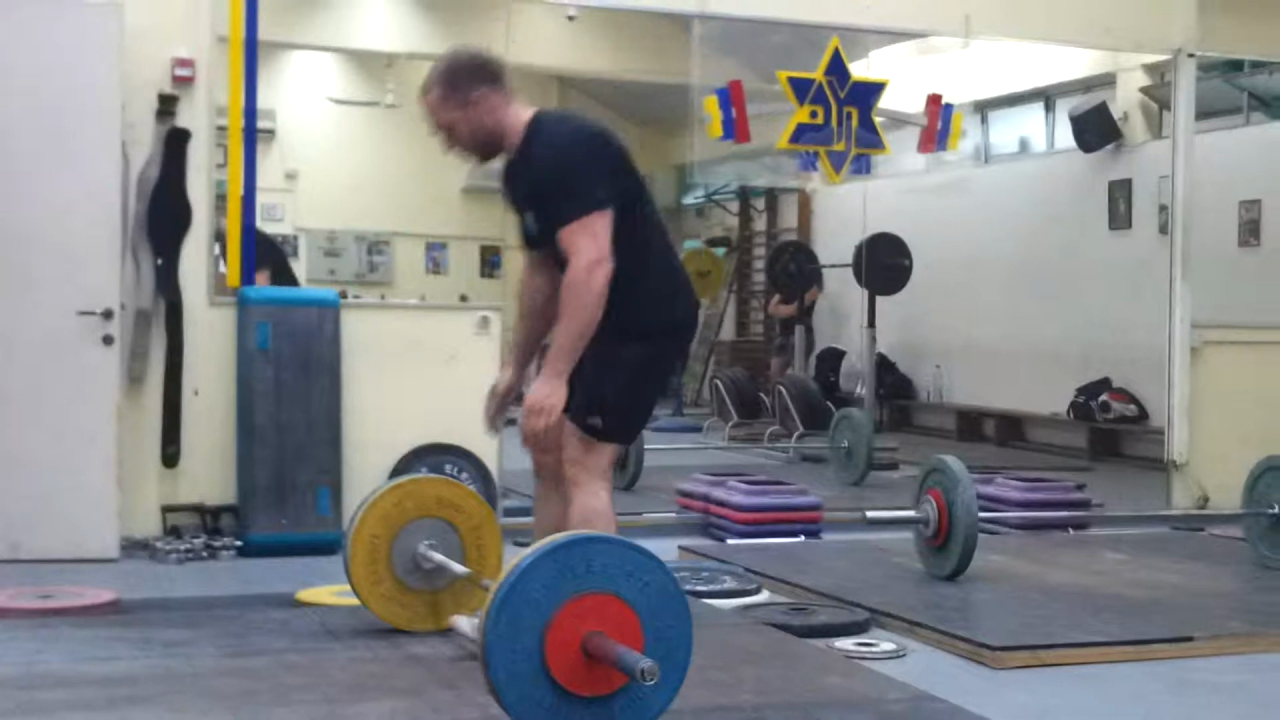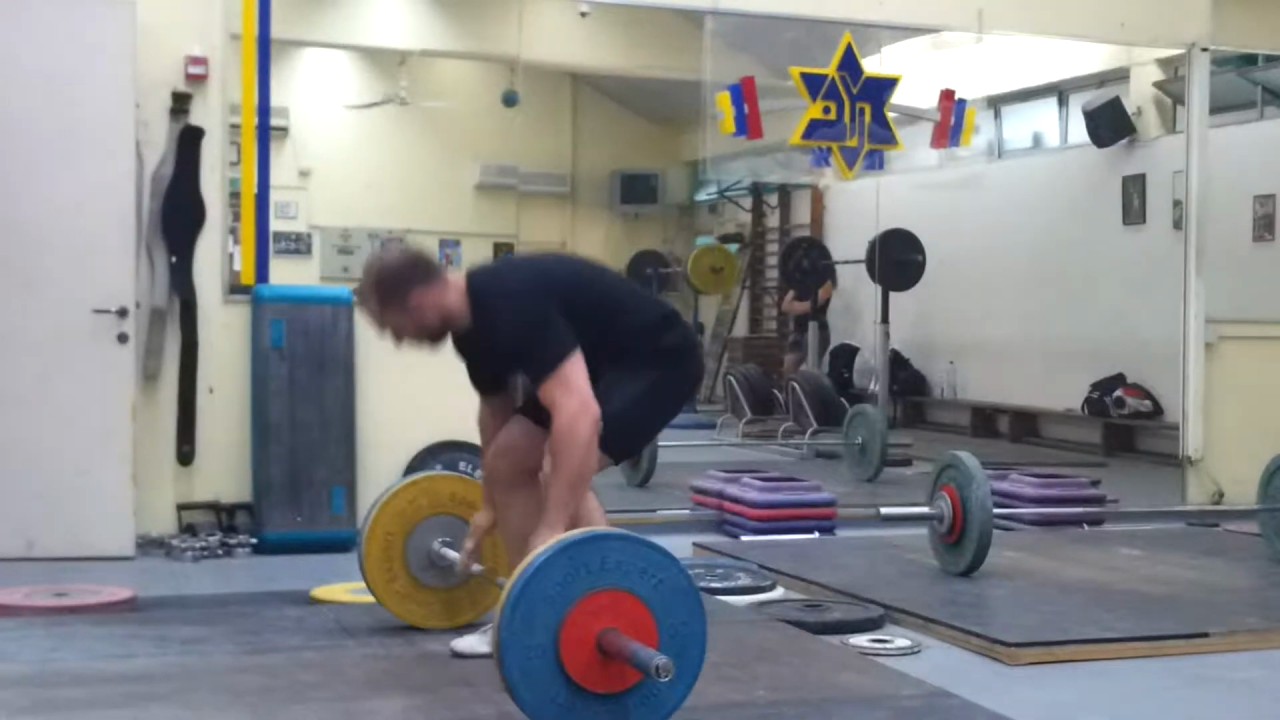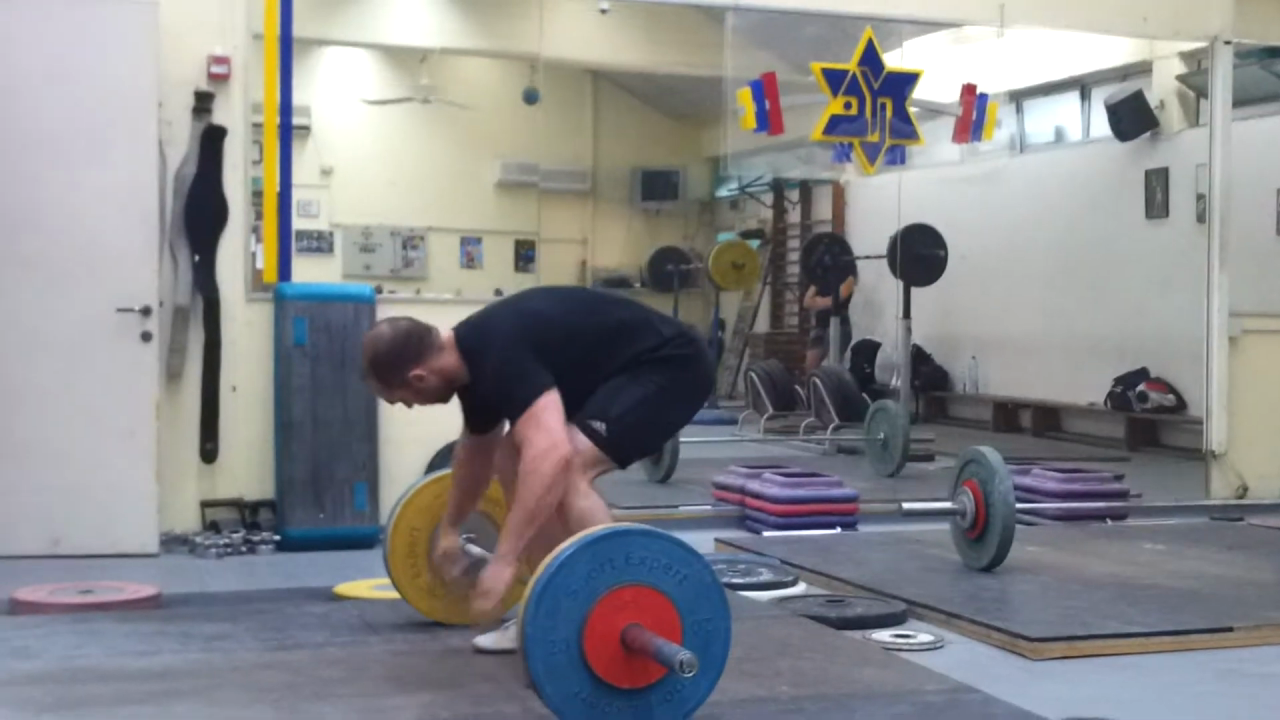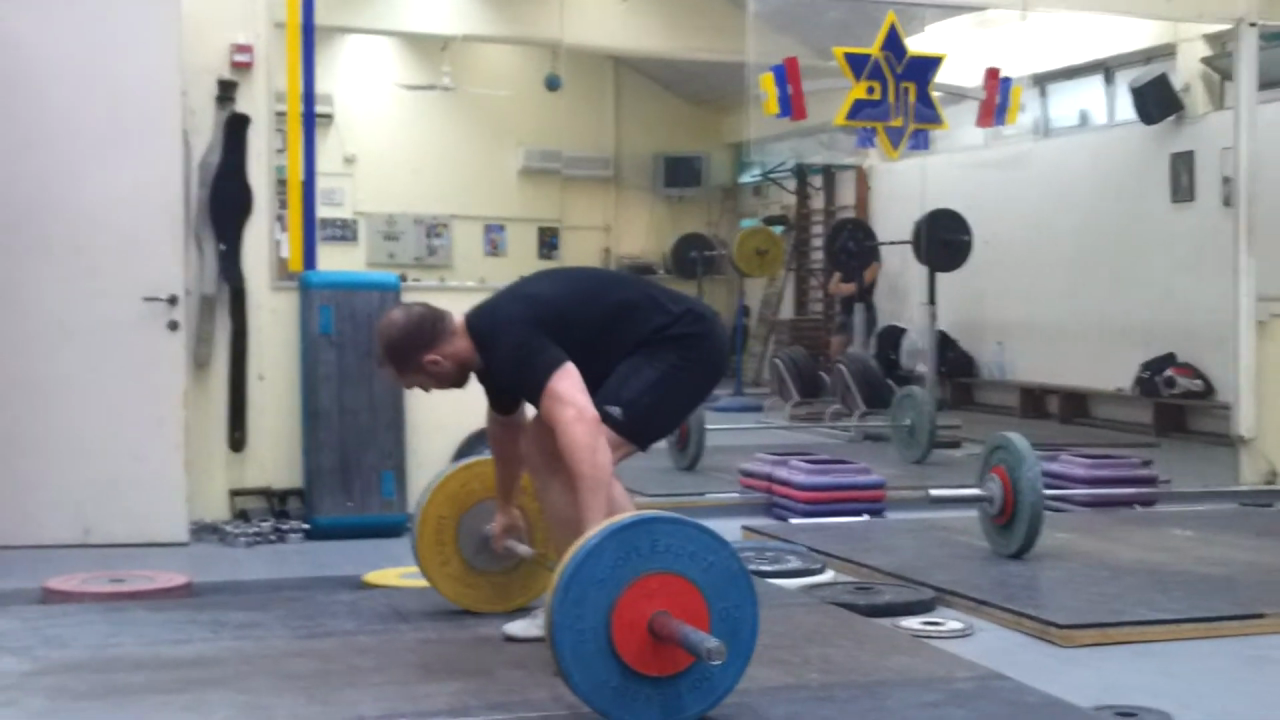
dt=0.3s
person 1, frame 1
left shoulder: (566, 148)
right shoulder: (522, 168)
left elbow: (591, 265)
right elbow: (542, 270)
left wrist: (554, 377)
right wrist: (516, 365)
left hip: (642, 326)
right hip: (605, 335)
left knee: (579, 468)
right knee: (546, 445)
person 1, frame 2
left shoulder: (513, 306)
right shoulder: (471, 323)
left elbow: (579, 414)
right elbow: (498, 410)
left wrist: (550, 532)
right wrist: (490, 504)
left hip: (656, 360)
right hip: (603, 361)
left knee: (565, 471)
right knee: (508, 462)
person 1, frame 3
left shoulder: (500, 354)
right shoulder: (474, 354)
left elbow: (551, 453)
right elbow: (477, 446)
left wrist: (504, 560)
right wrist: (449, 528)
left hip: (669, 365)
right hip: (619, 368)
left knee: (566, 473)
right knee: (511, 460)
person 1, frame 4
left shoulder: (510, 339)
right shoulder: (489, 337)
left elbow: (580, 421)
right elbow: (506, 424)
right wrist: (505, 507)
left hip: (684, 343)
right hip: (637, 346)
left knee: (582, 452)
right knee: (539, 448)
